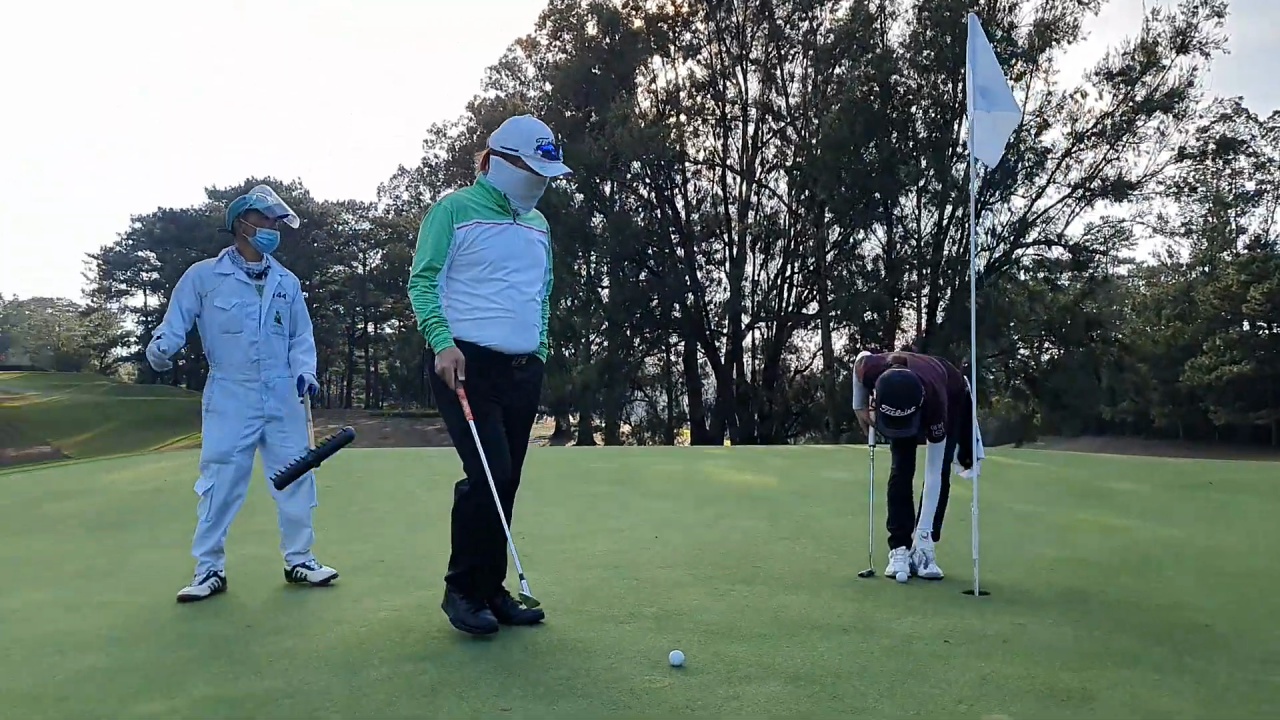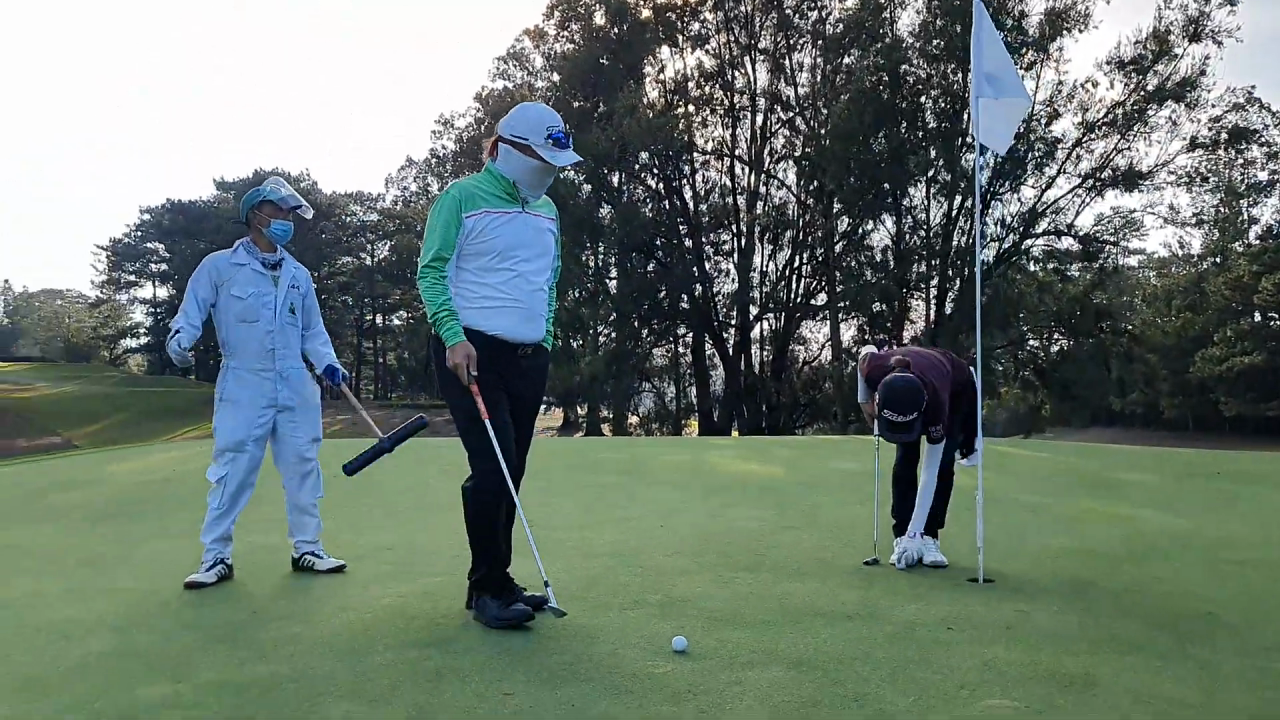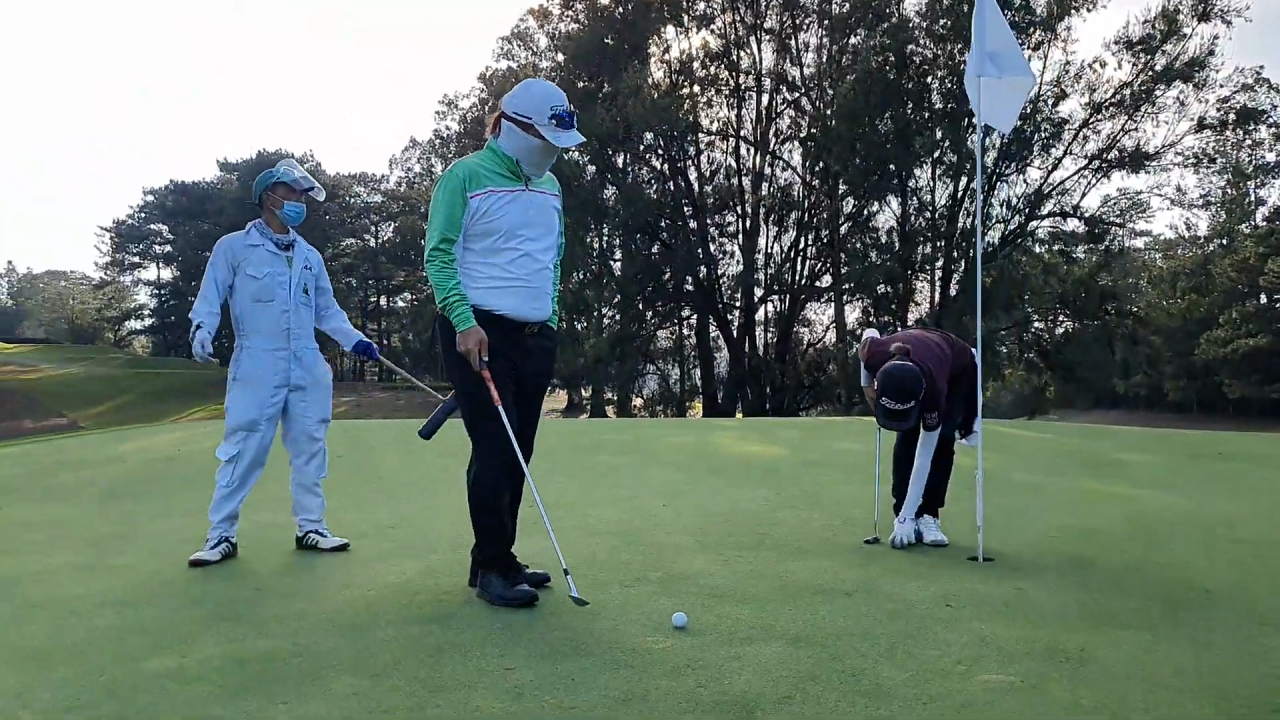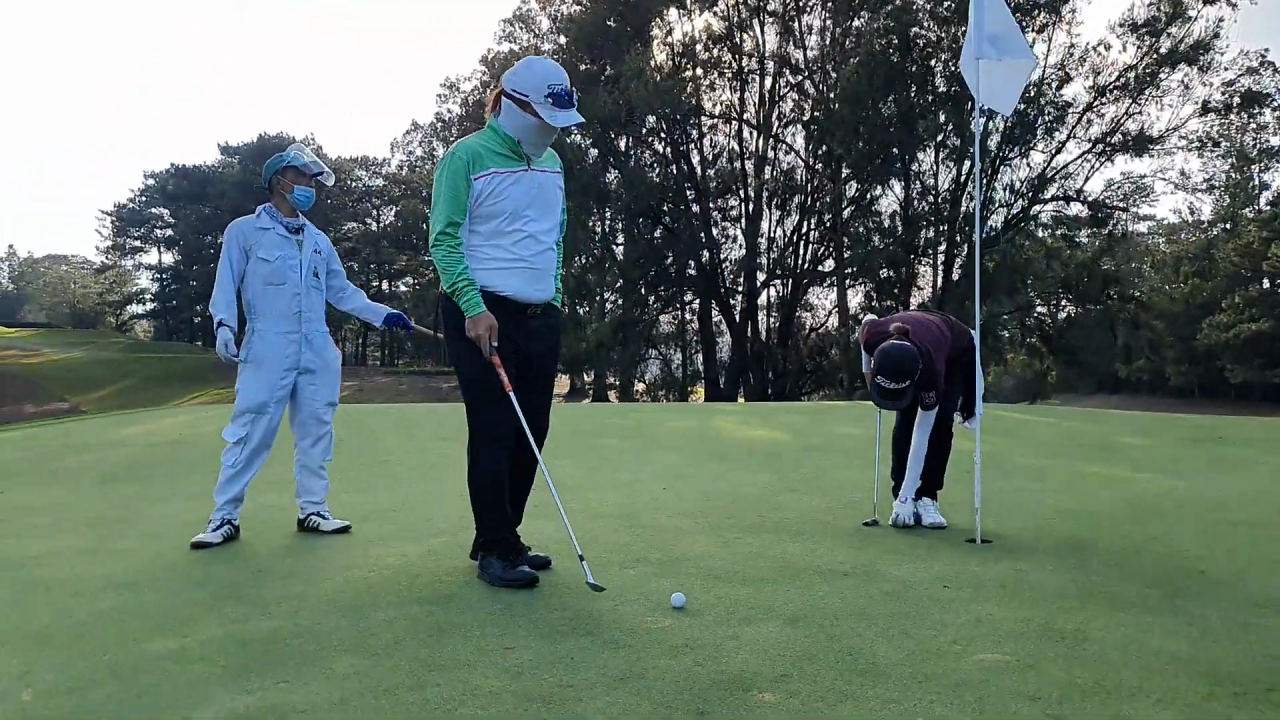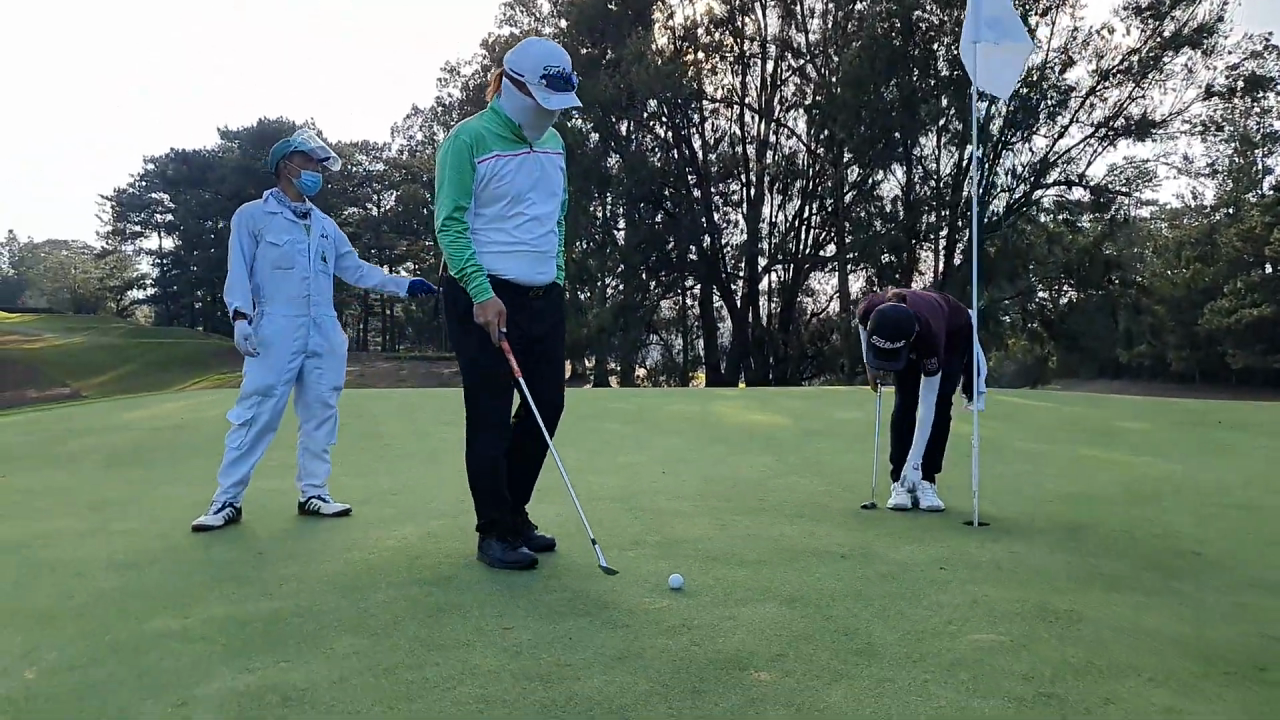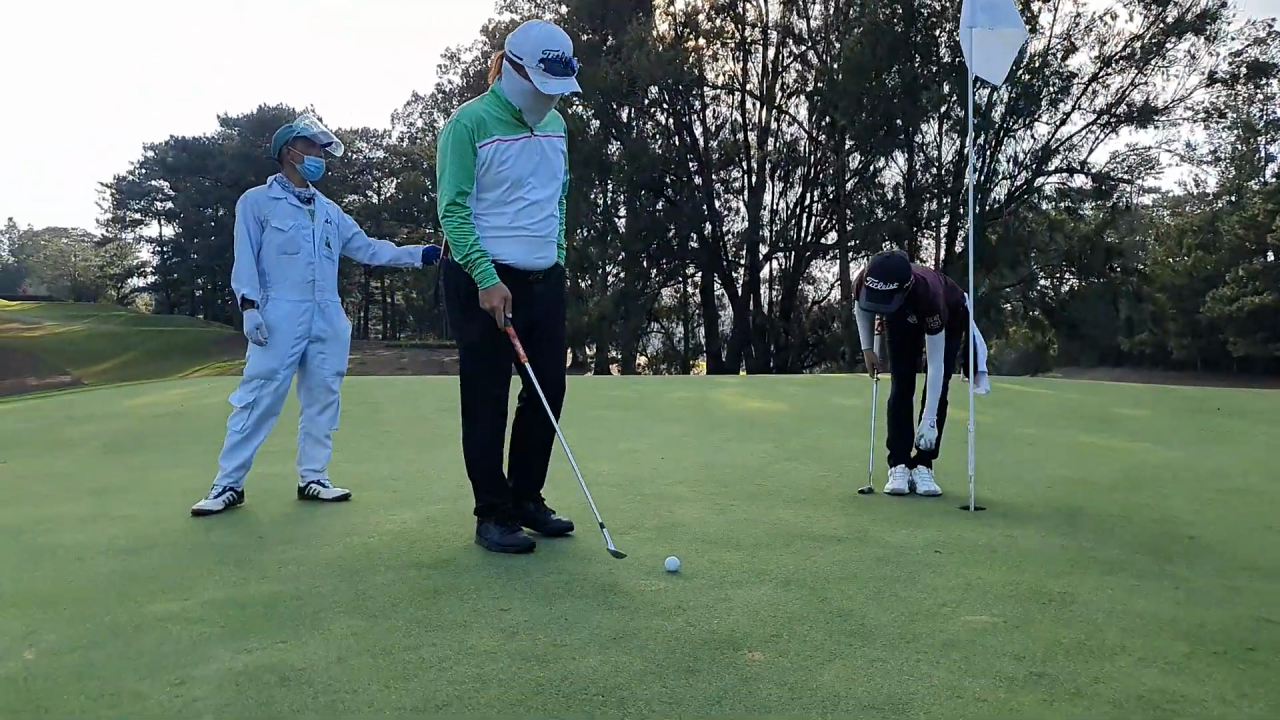
dt=0.1s
person 1, frame 1
left shoulder: (538, 224)
right shoulder: (452, 209)
right elbow: (422, 281)
left wrist: (539, 355)
right wrist: (442, 342)
left hip: (522, 369)
right hip: (466, 364)
left knee: (503, 483)
right knee: (485, 474)
left ankle: (489, 592)
right ankle: (463, 590)
person 1, frame 2
left shoulder: (547, 211)
right shoulder: (461, 197)
right elbow: (431, 272)
left wrist: (545, 342)
right wrist: (453, 336)
left hip: (528, 356)
right hip: (474, 353)
left knee: (508, 471)
right knee: (493, 464)
left ankle: (496, 578)
right ankle: (485, 586)
person 1, frame 3
left shoulder: (550, 186)
right shoulder: (464, 176)
right elbow: (438, 256)
left wrist: (551, 320)
right wrist: (463, 321)
left hip: (536, 335)
right hip: (478, 333)
left knee: (518, 451)
right knee: (494, 447)
left ankle: (496, 557)
right ankle: (491, 568)
person 1, frame 4
left shoulder: (552, 163)
right shoulder: (467, 156)
right elbow: (444, 239)
left wrist: (554, 298)
right wrist: (472, 306)
left hip: (540, 316)
right hip: (483, 315)
left knee: (530, 430)
right knee: (494, 431)
left ankle: (502, 536)
right ankle: (492, 548)
person 1, frame 5
left shoulder: (553, 143)
right shoulder: (469, 138)
right elbow: (450, 223)
left wrist: (554, 275)
right wrist: (481, 292)
left hip: (543, 296)
right hip: (484, 296)
left knee: (546, 407)
right knee: (490, 416)
left ankle: (512, 512)
right ankle: (494, 531)
person 1, frame 6
left shoulder: (555, 125)
right shoulder: (469, 122)
right elbow: (453, 208)
left wrist: (555, 256)
right wrist: (486, 278)
left hip: (544, 279)
right hip: (485, 281)
left knee: (548, 390)
right knee: (487, 401)
left ankle: (525, 496)
right ankle: (493, 514)
person 2, frame 1
left shoulder: (287, 282)
right shoulder: (203, 276)
left elbow: (300, 336)
right elbow: (176, 321)
left wrist: (305, 371)
right wrist: (160, 346)
left hip: (283, 394)
right hip: (229, 395)
left knee: (294, 476)
right knee: (221, 481)
left ankle: (299, 560)
right ankle: (209, 570)
person 2, frame 2
left shoulder: (298, 274)
right shoulder: (218, 266)
left elbow: (313, 328)
right elbow: (191, 312)
left wrist: (328, 362)
right wrist: (179, 340)
left hip: (296, 384)
right hip: (243, 384)
left knee: (304, 466)
right knee: (234, 470)
left ankle: (307, 548)
right ankle: (217, 557)
person 2, frame 3
left shoulder: (310, 256)
right shoulder: (233, 247)
left elbow: (326, 310)
right elbow: (210, 297)
left wrist: (355, 340)
right wrist: (202, 331)
left hip: (308, 364)
right hip: (257, 364)
left knee: (309, 446)
right knee: (243, 449)
left ankle: (310, 527)
right ankle: (221, 535)
person 2, frame 4
left shoulder: (318, 240)
right shoulder: (244, 230)
left elbow: (342, 291)
right elbow: (226, 283)
left wrist: (383, 315)
right wrist: (224, 325)
left hip: (318, 347)
right hip: (268, 346)
left knee: (316, 429)
right knee: (251, 431)
left ankle: (312, 509)
right ankle: (224, 517)
person 2, frame 5
left shoulder: (325, 225)
right shoulder: (252, 215)
left elbow: (356, 269)
right elbow: (238, 271)
left wrist: (404, 283)
right wrist: (241, 317)
left hip: (325, 331)
right hip: (275, 329)
left knee: (321, 412)
right knee: (257, 413)
left ankle: (313, 492)
right ankle: (227, 500)
person 2, frame 6
left shoulder: (329, 210)
right shoulder: (256, 201)
left elbow: (366, 248)
right elbow: (245, 258)
left wrist: (416, 253)
right wrist: (249, 306)
left hip: (329, 317)
right hip: (280, 315)
left knee: (323, 397)
right knee: (259, 397)
left ankle: (312, 477)
right ankle: (229, 483)
person 3, frame 1
left shoulder: (934, 398)
right shoulder: (872, 371)
left elbow: (934, 474)
right wrist: (859, 406)
left hip: (952, 398)
right hip: (896, 396)
left knee: (941, 470)
right knee: (901, 469)
left ankle: (923, 547)
right ankle: (899, 547)
person 3, frame 2
left shoulder: (934, 400)
right shoulder: (874, 369)
left elbow: (929, 473)
right wrist: (864, 400)
left hip: (956, 391)
left knee: (943, 463)
right knee: (906, 458)
left ankle: (928, 538)
right ankle: (901, 536)
person 3, frame 3
left shoulder: (931, 388)
right shoulder: (874, 355)
left elbow: (923, 458)
right elbow: (869, 335)
right wrist: (866, 384)
left hip: (957, 371)
left knee: (942, 441)
right knee: (906, 440)
left ankle: (928, 515)
right ankle: (903, 517)
person 3, frame 4
left shoulder: (930, 367)
right shoulder: (873, 335)
left elbow: (921, 438)
right elbow: (868, 319)
right wrist: (866, 370)
left hip: (957, 354)
left knee: (940, 424)
right knee: (905, 422)
left ankle: (927, 498)
right ankle: (900, 498)
person 3, frame 5
left shoulder: (929, 334)
right shoulder: (872, 312)
left elbow: (927, 406)
left wrist: (914, 464)
right wrist: (871, 362)
left hip: (953, 336)
right hip: (907, 340)
left knee: (940, 408)
right knee: (905, 404)
left ankle: (925, 481)
right ankle: (900, 482)
person 3, frame 6
left shoulder: (927, 294)
right shoulder: (865, 282)
left elbow: (935, 366)
left wrist: (929, 420)
right wrist: (867, 348)
left hip: (949, 318)
right hip: (903, 321)
left knee: (937, 388)
right knee: (901, 388)
left ankle: (923, 466)
right ankle: (898, 466)
